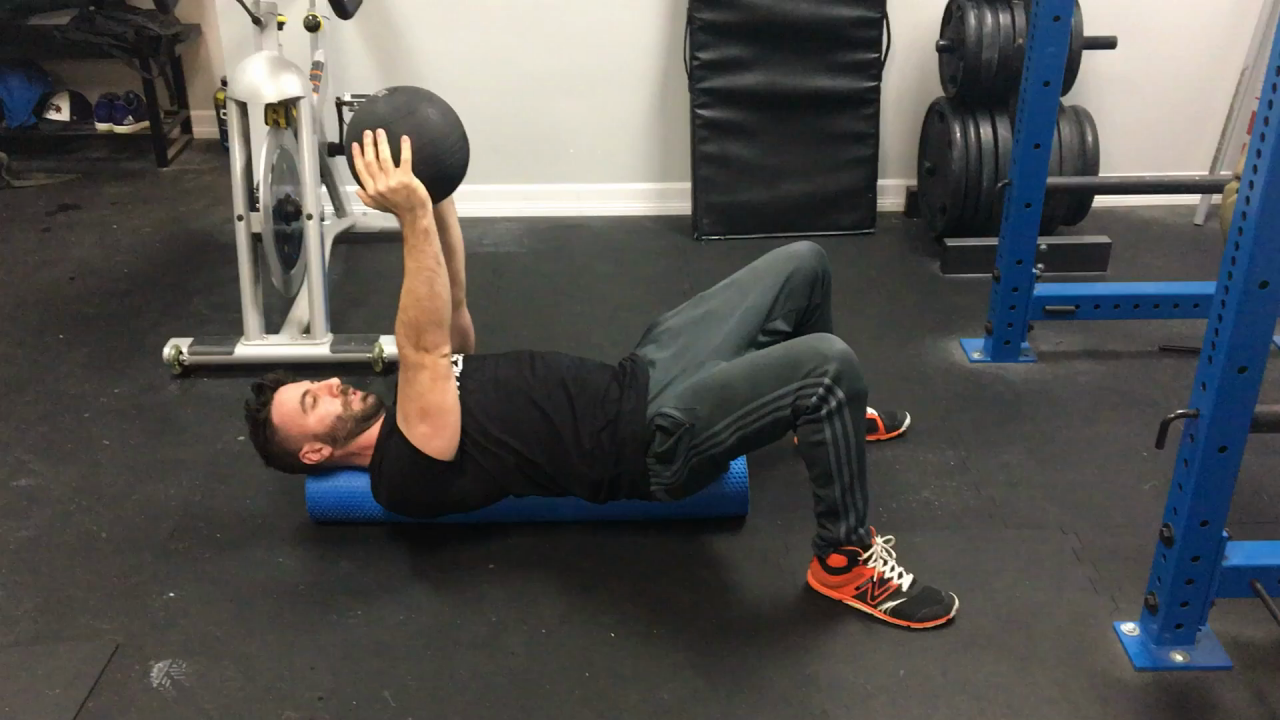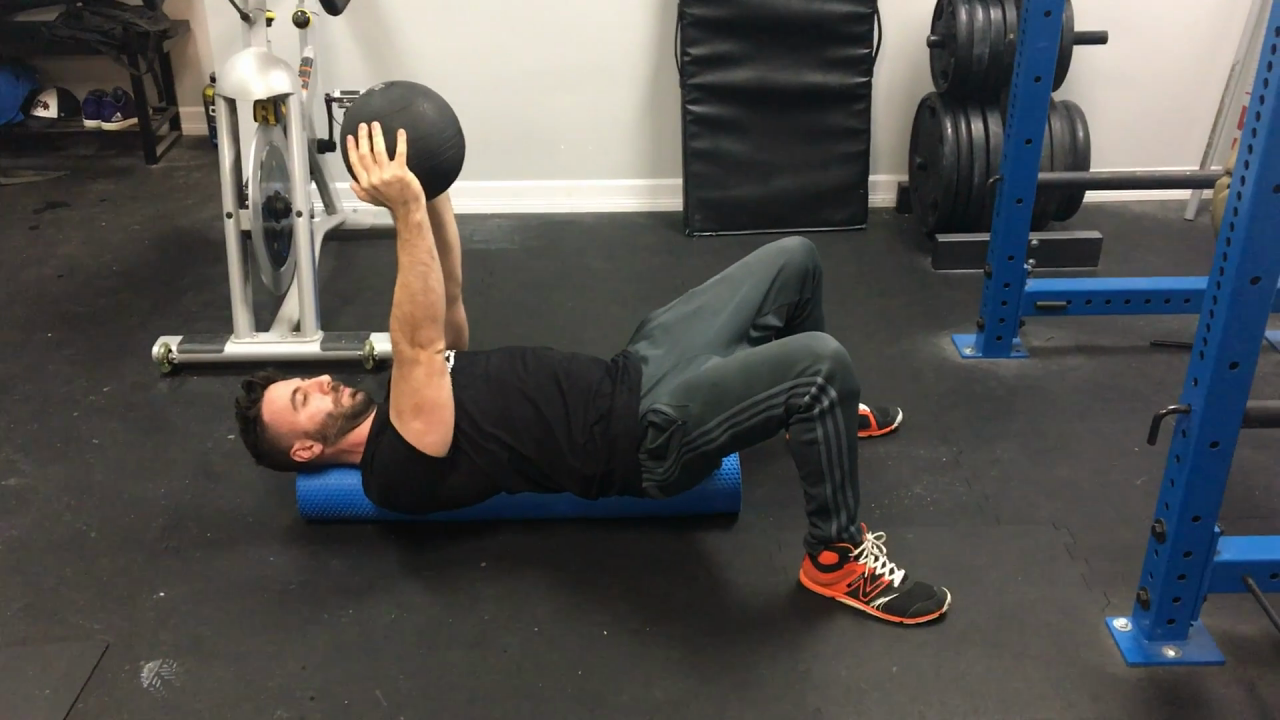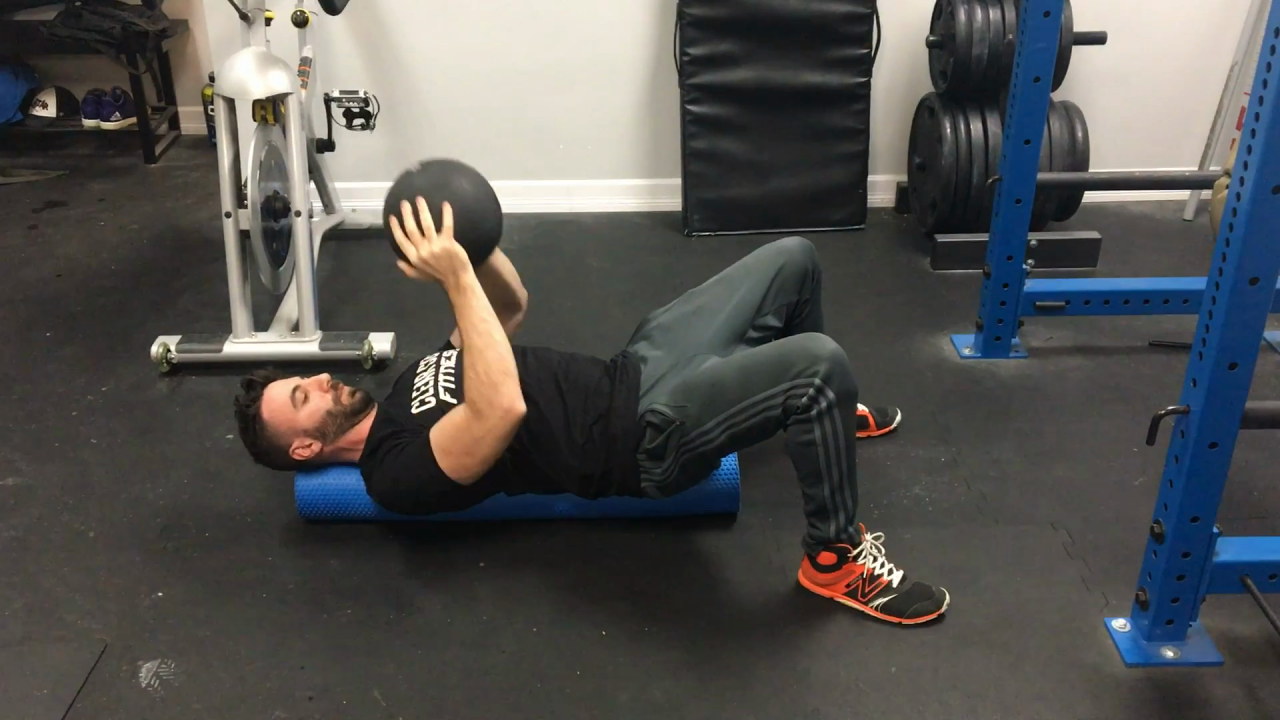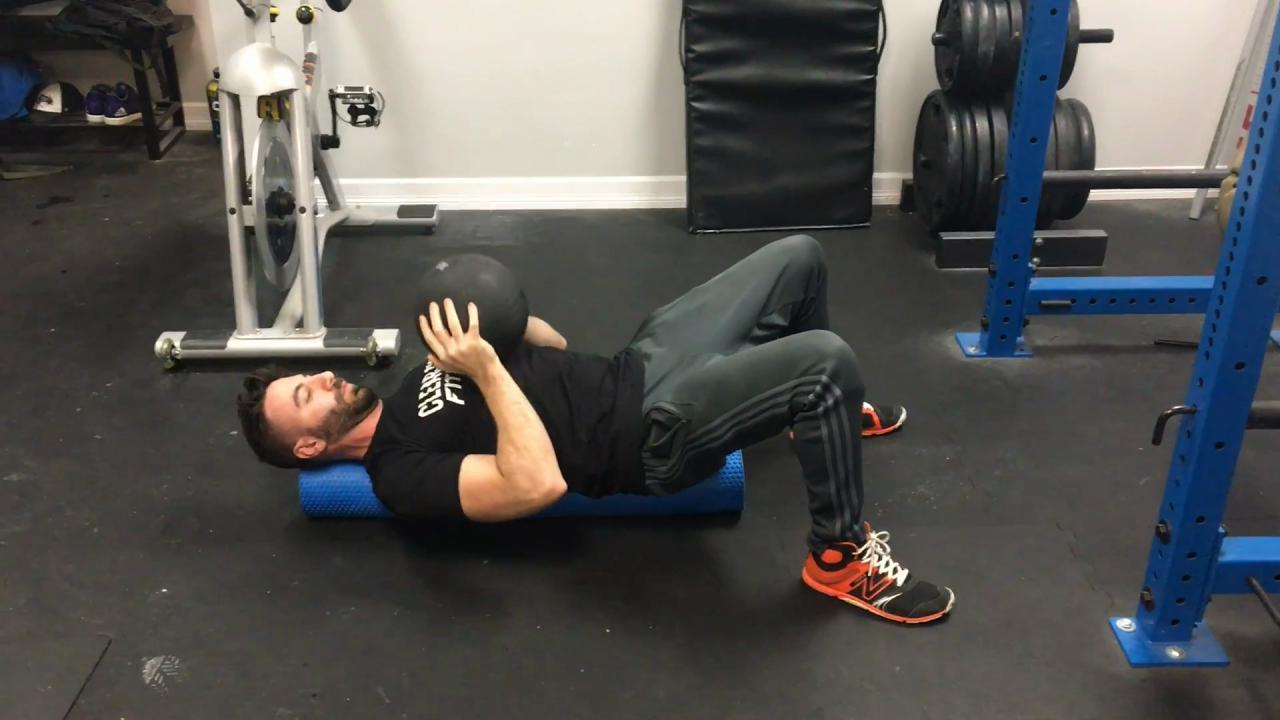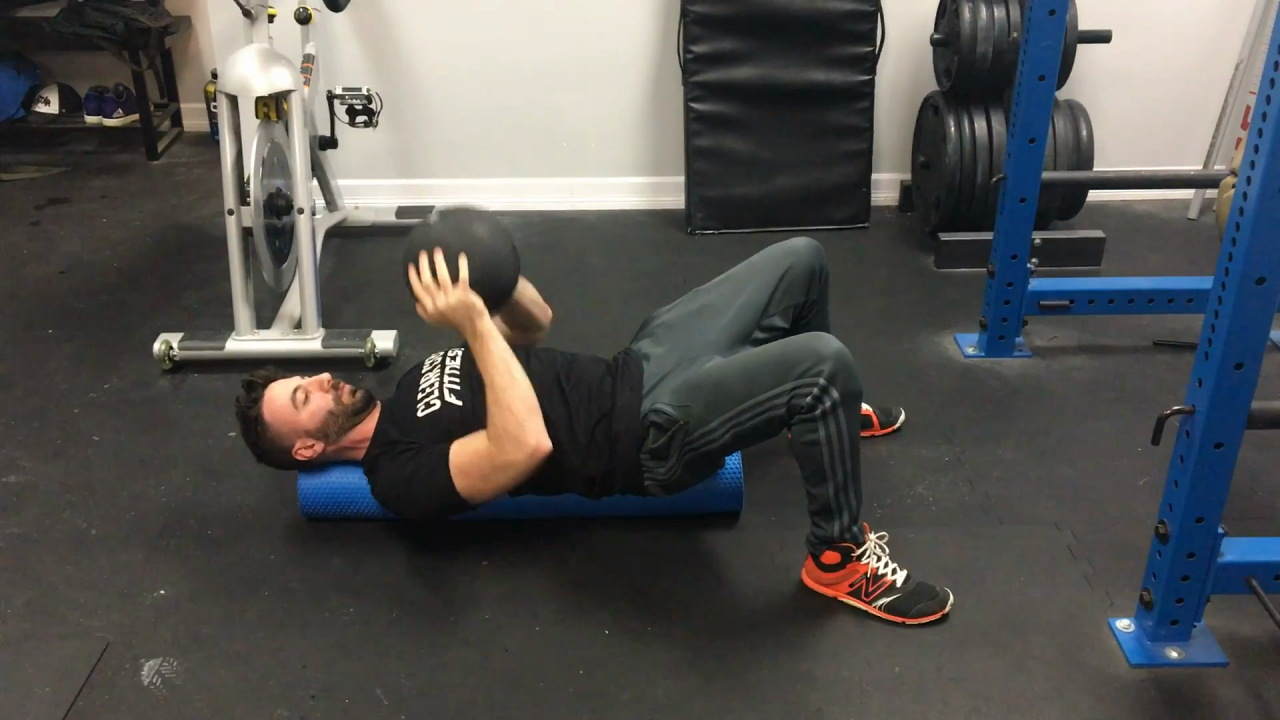
dt=0.5s
person 1, frame 1
left shoulder: (411, 406)
right shoulder: (406, 475)
left elbow: (448, 309)
right elbow: (421, 349)
left wrist: (437, 198)
right wrist: (413, 215)
left hip: (638, 379)
right hip: (653, 442)
left knee: (802, 264)
right knee: (828, 361)
left ankle: (828, 418)
right ankle: (846, 560)
person 1, frame 2
left shoulder: (398, 407)
right shoulder: (397, 474)
left elbow: (445, 303)
right elbow: (418, 346)
left wrist: (431, 193)
right wrist: (407, 210)
left hip: (633, 374)
right hip: (645, 440)
left knee: (793, 259)
right knee: (822, 363)
left ankle: (815, 415)
right ankle: (837, 558)
person 1, frame 3
left shoulder: (410, 390)
right shoulder: (398, 474)
left elbow: (513, 305)
right elbow: (505, 411)
left wrist: (471, 244)
right wrist: (455, 275)
left hip: (632, 372)
right hip: (645, 437)
left knee: (793, 259)
right knee: (819, 361)
left ankle: (822, 415)
right ankle: (837, 559)
person 1, frame 4
left shoulder: (415, 390)
right shoulder: (402, 476)
left elbow: (551, 346)
right elbow: (540, 485)
left wrist: (496, 316)
right wrist: (487, 367)
left hip: (637, 365)
right hip: (652, 435)
left knee: (799, 257)
right knee: (826, 358)
left ankle: (821, 413)
right ankle: (841, 557)
person 1, frame 5
left shoulder: (409, 390)
right shoulder: (403, 476)
left elbow: (536, 322)
right elbow: (530, 444)
right wrist: (475, 316)
left hip: (635, 367)
right hip: (648, 437)
left knee: (800, 259)
right knee: (824, 362)
left ankle: (825, 419)
right ankle: (840, 558)
